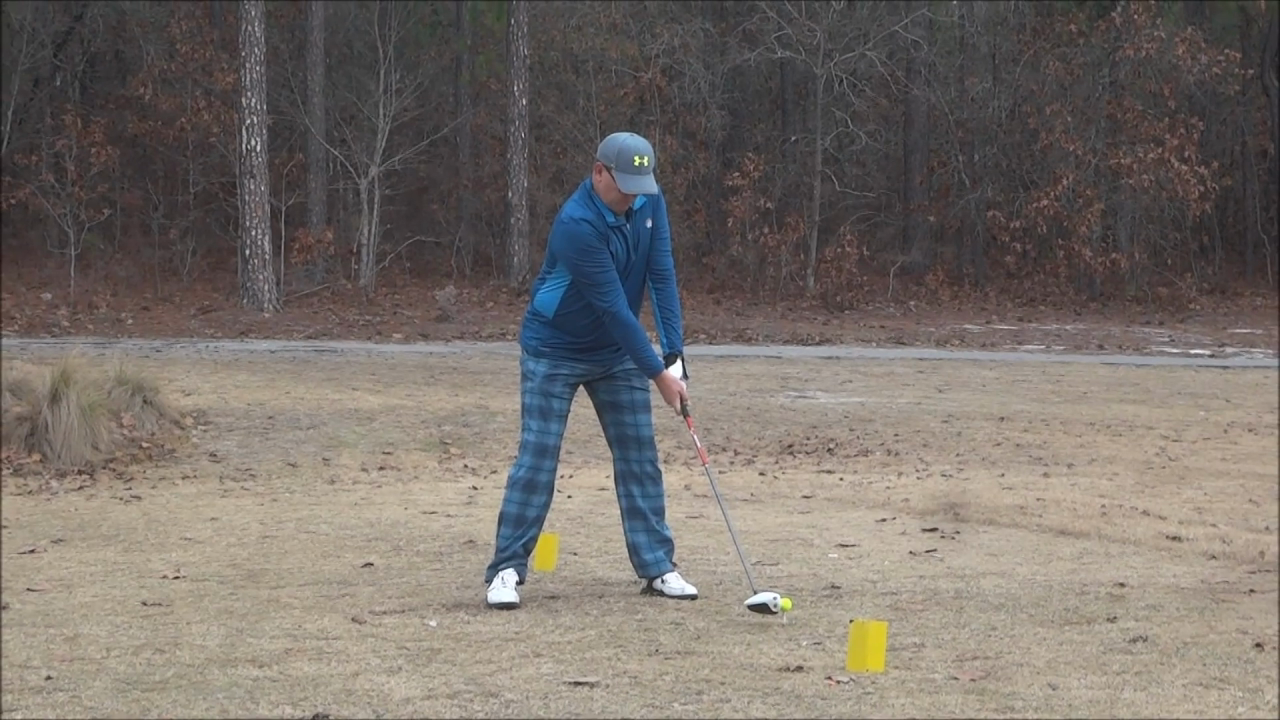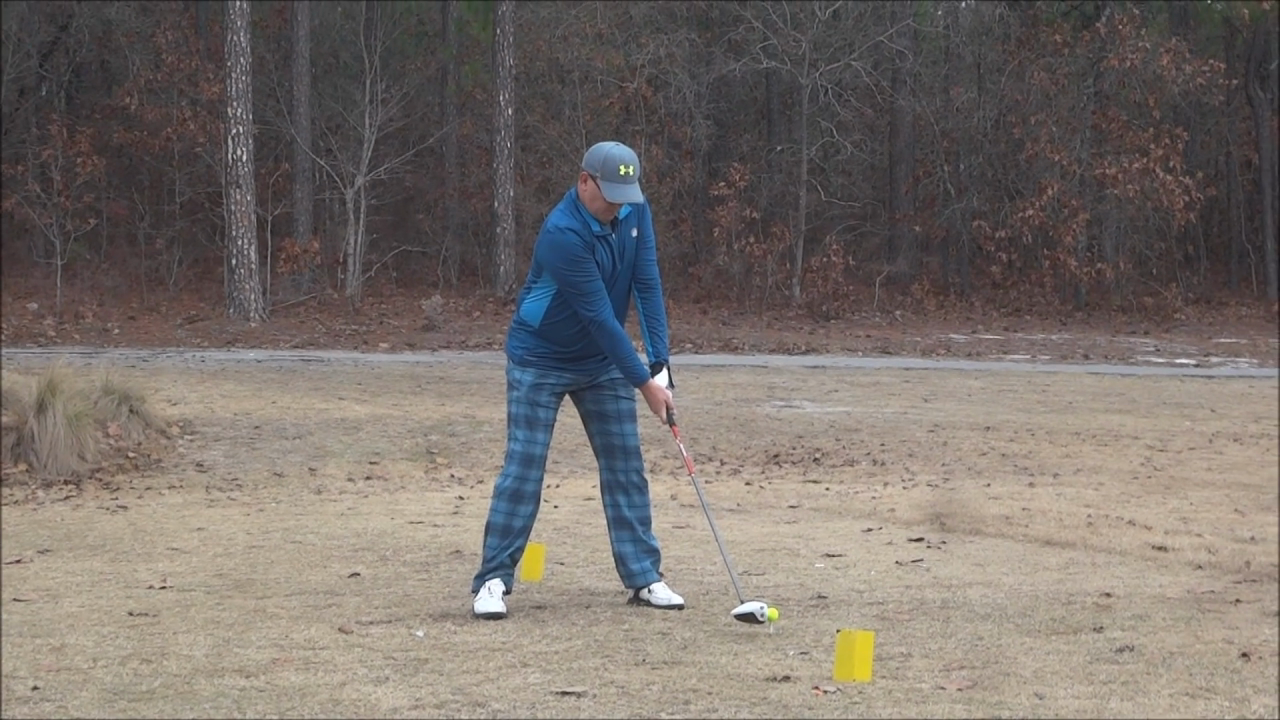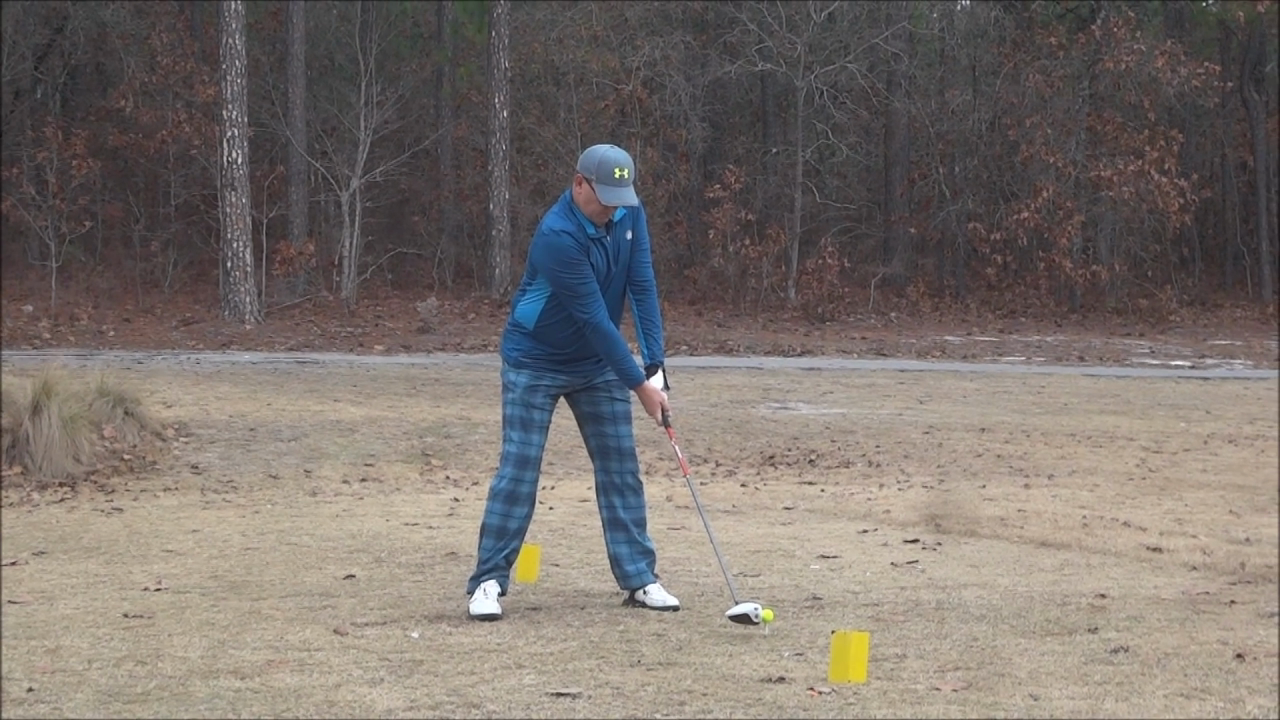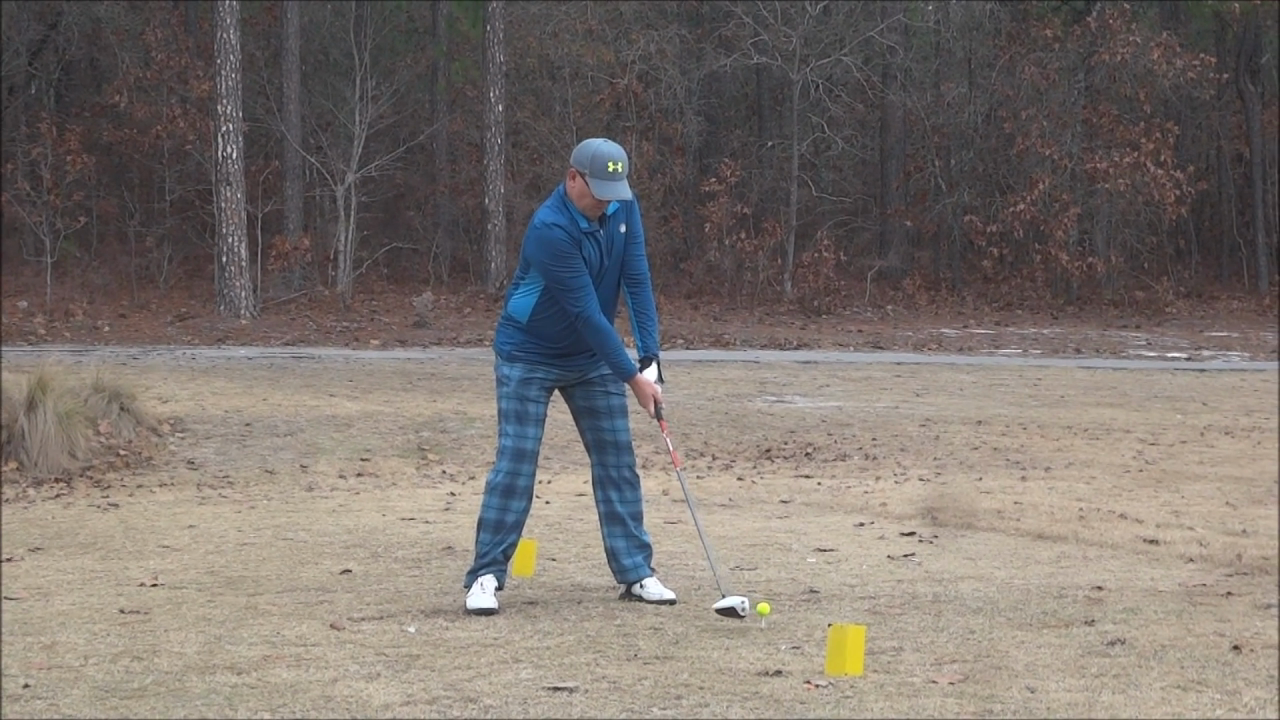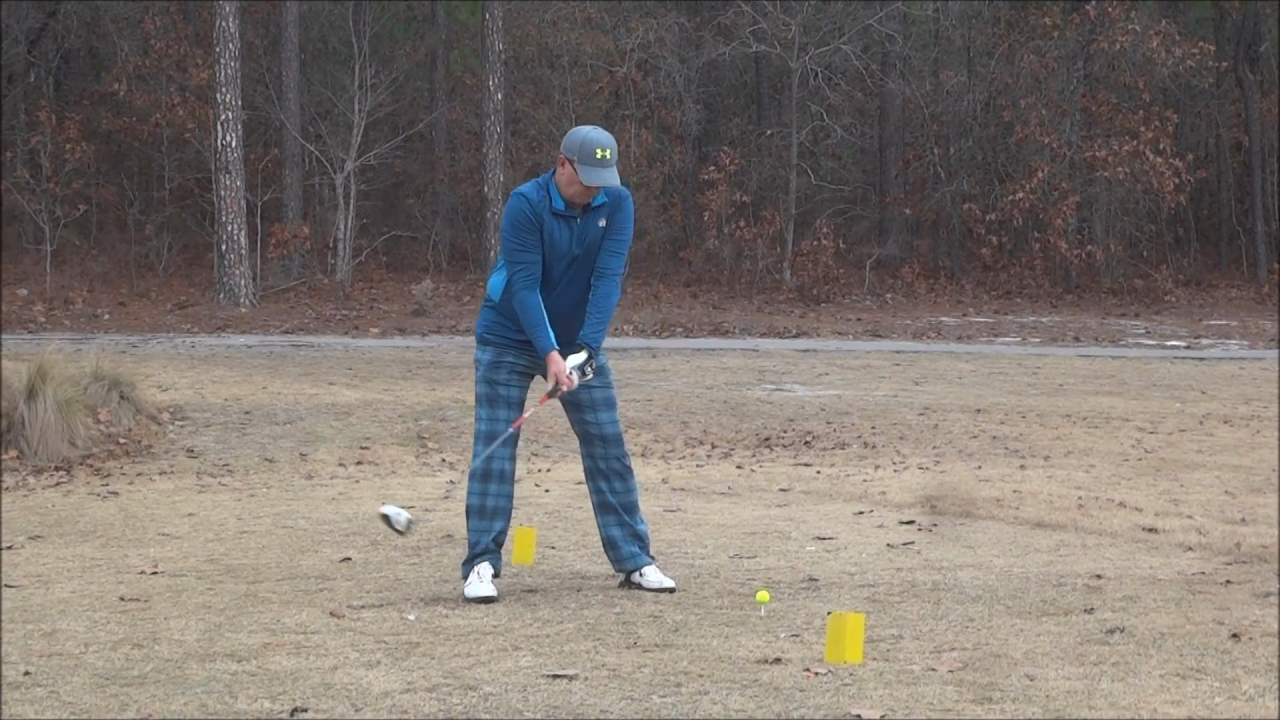
dt=1s
person 1, frame 1
left shoulder: (650, 202)
right shoulder: (577, 224)
left elbow: (662, 276)
right elbow: (613, 306)
left wrist: (675, 354)
right wrist: (658, 372)
left hip: (617, 350)
right hip: (554, 351)
left knee: (640, 457)
right knee: (537, 458)
left ankle: (657, 567)
right ankle: (506, 569)
person 1, frame 2
left shoulder: (634, 211)
right shoulder: (562, 233)
left elbow: (647, 285)
right elbow: (599, 316)
left wrist: (660, 362)
right wrist: (644, 382)
left hip: (603, 360)
right hip: (540, 360)
left knee: (626, 467)
right knee: (523, 469)
left ankle: (644, 577)
right ankle: (493, 580)
person 1, frame 3
left shoulder: (629, 213)
right shoulder: (557, 236)
left elbow: (643, 288)
right elbow: (594, 318)
left wrist: (656, 365)
right wrist: (639, 384)
left hip: (598, 361)
right hip: (535, 362)
left knee: (621, 469)
right knee: (519, 469)
left ankle: (638, 579)
right ankle: (488, 582)
person 1, frame 4
left shoulder: (623, 207)
right shoulder: (550, 229)
left elbow: (637, 282)
right elbow: (586, 312)
left wrist: (650, 356)
right wrist: (633, 376)
left hip: (592, 355)
right hip: (528, 355)
left knee: (617, 460)
right knee: (516, 462)
left ankle: (635, 572)
right ankle: (485, 575)
person 1, frame 5
left shoulder: (617, 203)
right shoulder: (526, 204)
left elbow: (608, 280)
right elbow: (525, 286)
left wrist: (586, 348)
right wrist: (550, 355)
left hip: (578, 342)
right hip: (508, 340)
left knee: (608, 448)
right knee: (494, 448)
left ankle: (634, 561)
right ankle: (481, 564)
